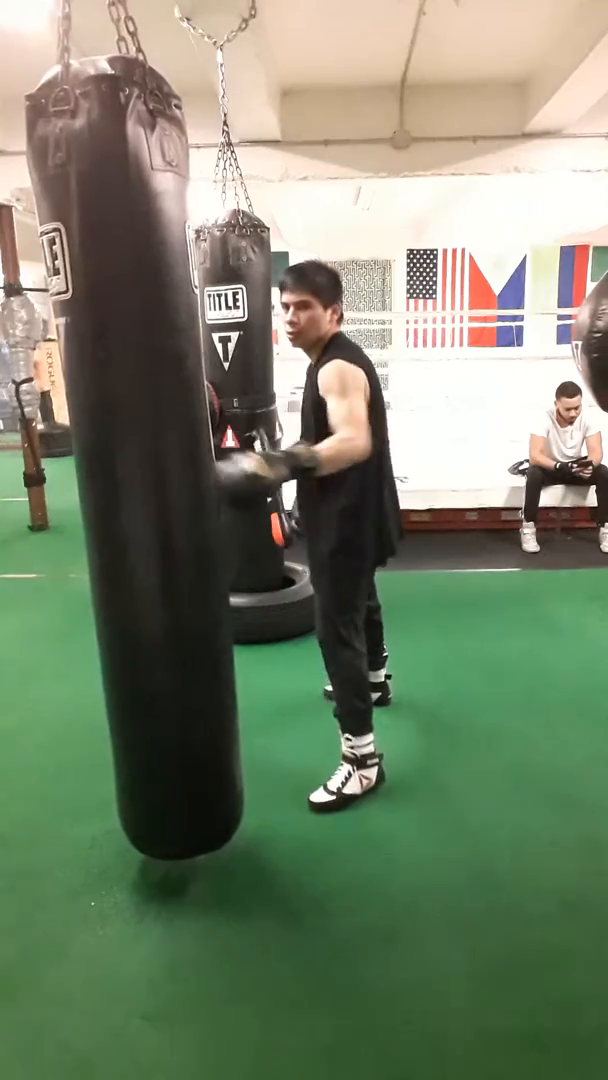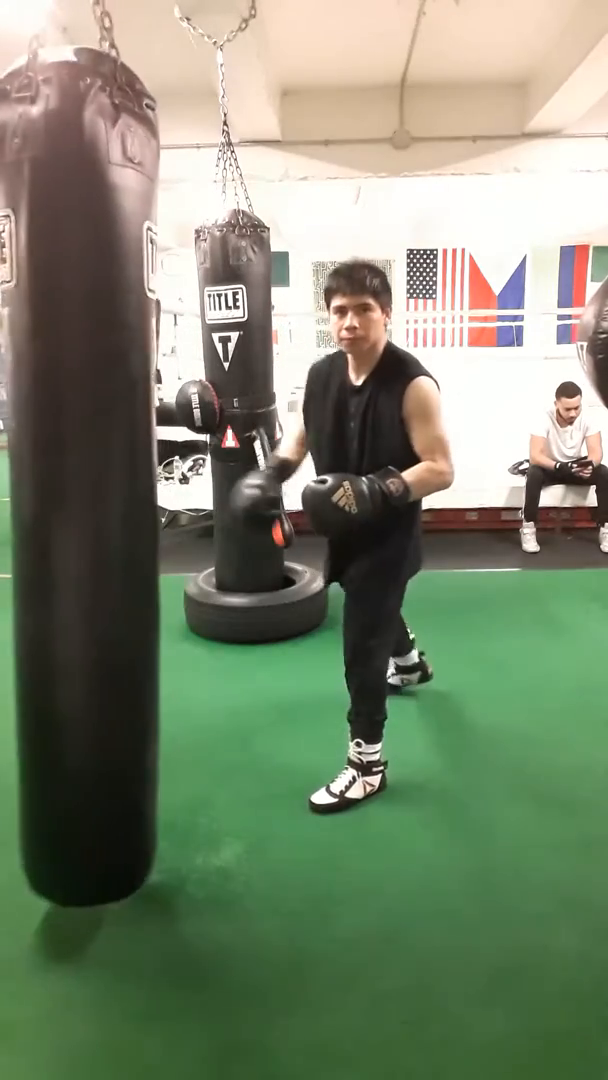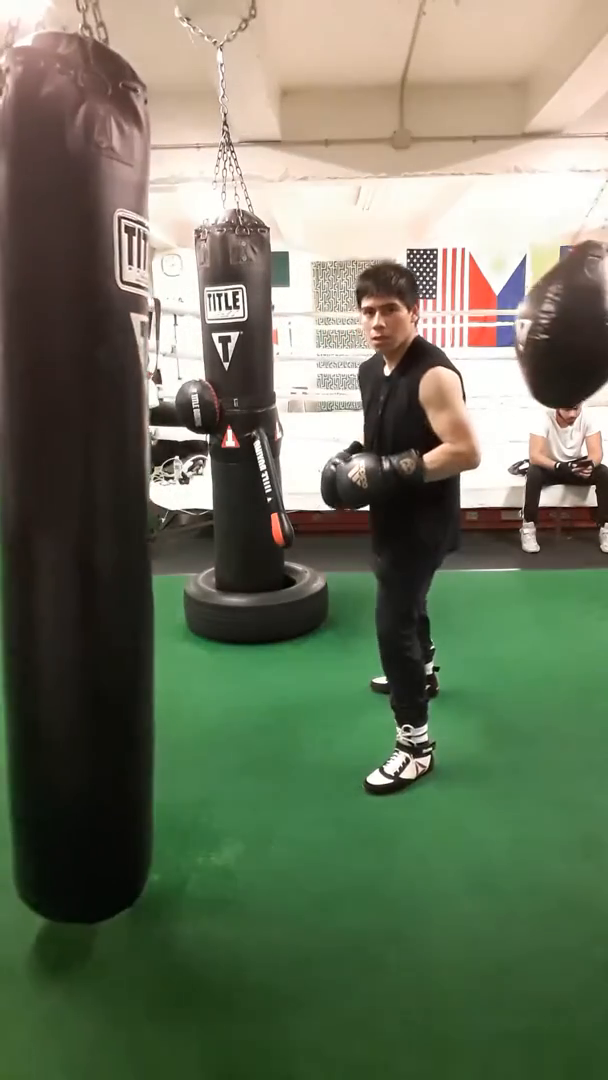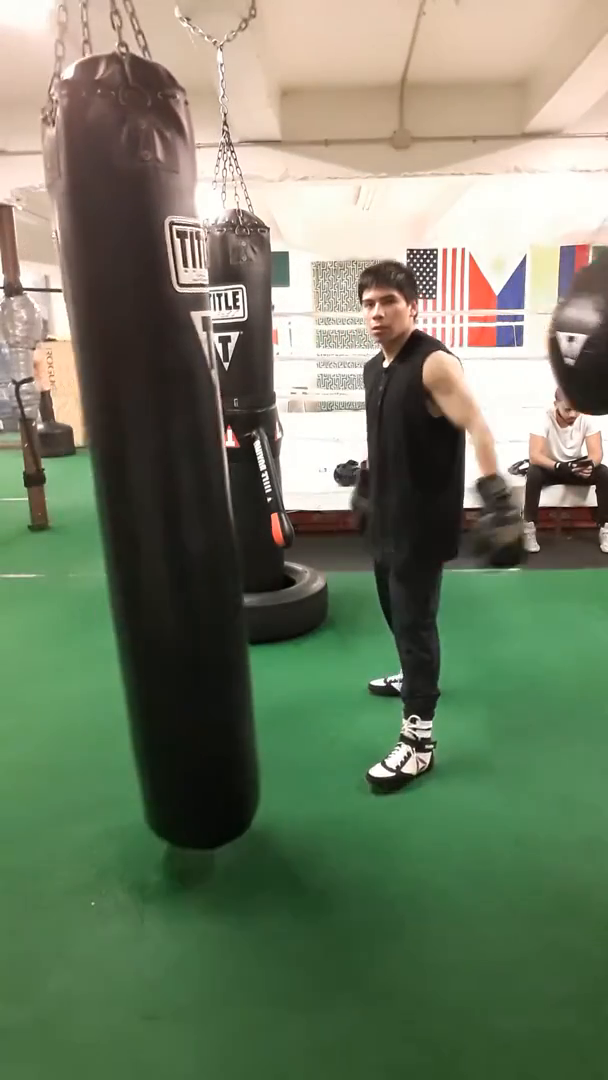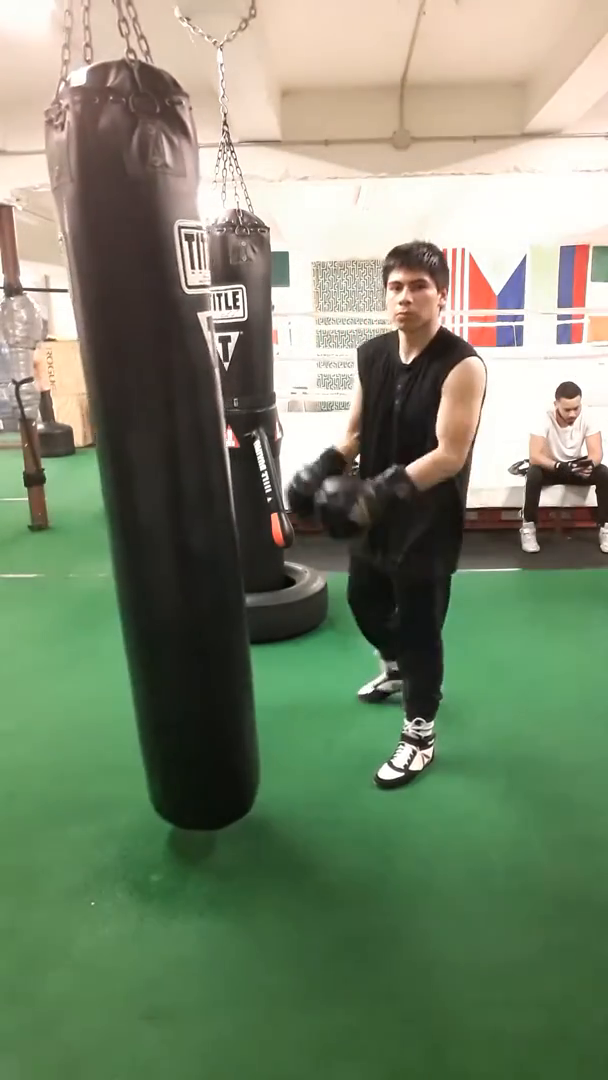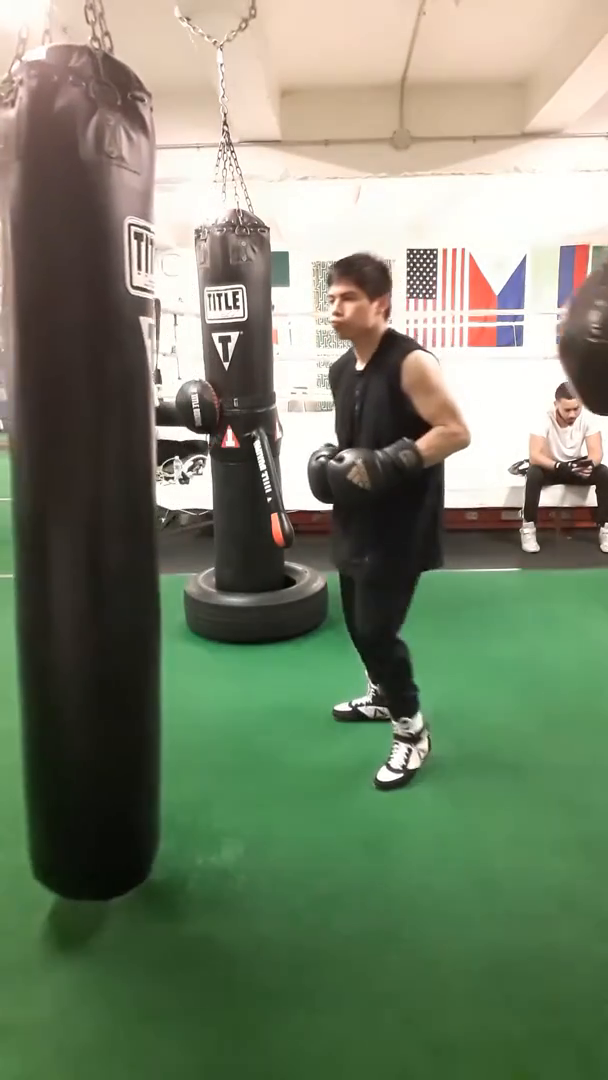
dt=0.7s
person 1, frame 1
left shoulder: (341, 367)
right shoulder: (325, 363)
left elbow: (355, 442)
left wrist: (281, 464)
right wrist: (289, 463)
left hip: (351, 519)
right hip: (346, 514)
left knee: (335, 628)
right knee: (359, 604)
left ankle: (362, 758)
right ankle: (373, 678)
person 1, frame 2
left shoulder: (413, 384)
right shoulder: (321, 375)
left elbow: (440, 469)
right elbow: (300, 440)
left wrist: (372, 491)
right wrist: (267, 478)
left hip: (388, 534)
right hip: (348, 529)
left knee: (362, 641)
right knee: (376, 613)
left ankle: (366, 763)
right ankle: (410, 663)
person 1, frame 3
left shoulder: (433, 374)
right shoulder: (371, 370)
left elbow: (466, 452)
left wrist: (391, 471)
right wrist: (351, 461)
left hip: (421, 522)
right hip: (391, 518)
left knee: (393, 624)
right knee: (405, 604)
left ankle: (415, 744)
right ankle: (421, 671)
person 1, frame 4
left shoulder: (433, 362)
right shoulder: (374, 368)
left elbow: (478, 431)
left wrist: (500, 503)
right wrist: (370, 485)
left hip: (424, 519)
right hip: (391, 513)
left knee: (414, 618)
right knee: (394, 608)
left ankle: (418, 739)
right ankle: (415, 677)
person 1, frame 5
left shoulder: (463, 366)
right shoulder: (371, 355)
left elbow: (451, 456)
left wrist: (379, 491)
right wrist: (322, 470)
left hip: (428, 526)
right hip: (374, 520)
left knee: (418, 629)
right knee: (365, 605)
left ankle: (419, 737)
right ankle: (398, 672)
person 1, frame 6
left shoulder: (411, 362)
right shoulder: (342, 370)
left elbow: (456, 432)
left wrist: (388, 463)
right wrist: (331, 461)
left hip: (399, 524)
right hip: (356, 520)
left knee: (377, 627)
right knee: (359, 620)
left ankle: (411, 730)
right ankle: (383, 695)
